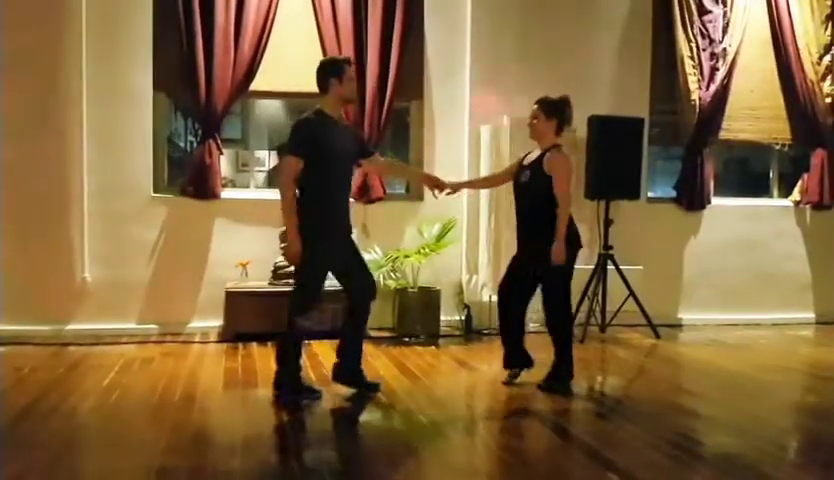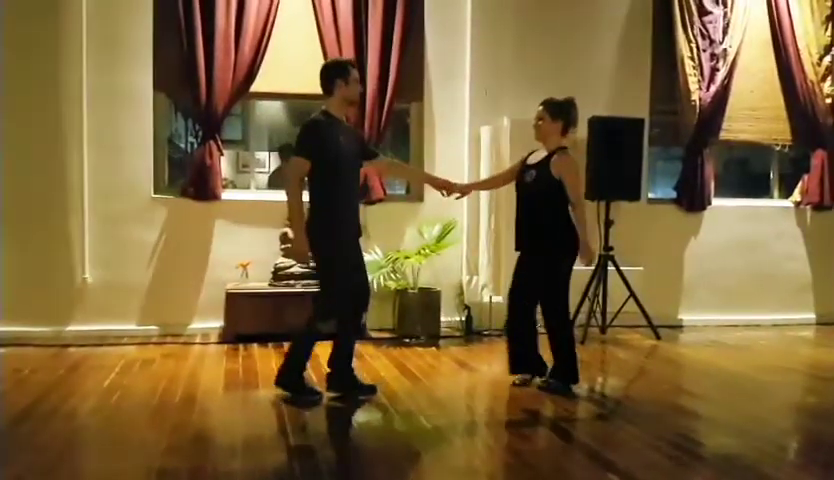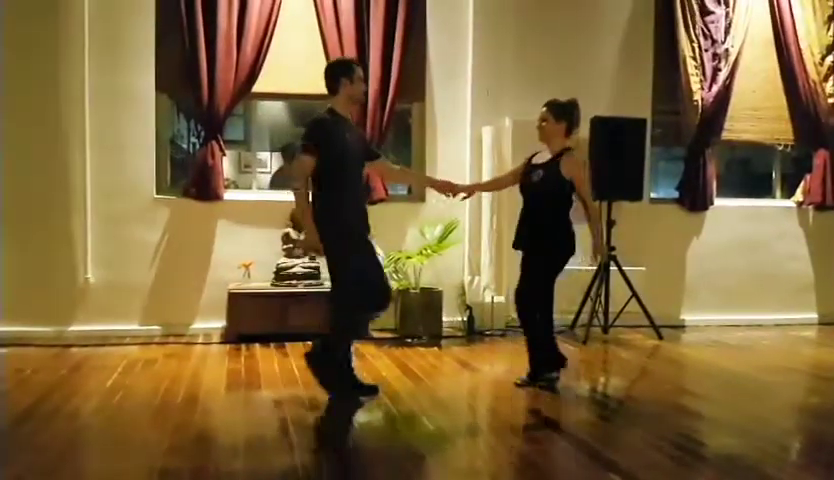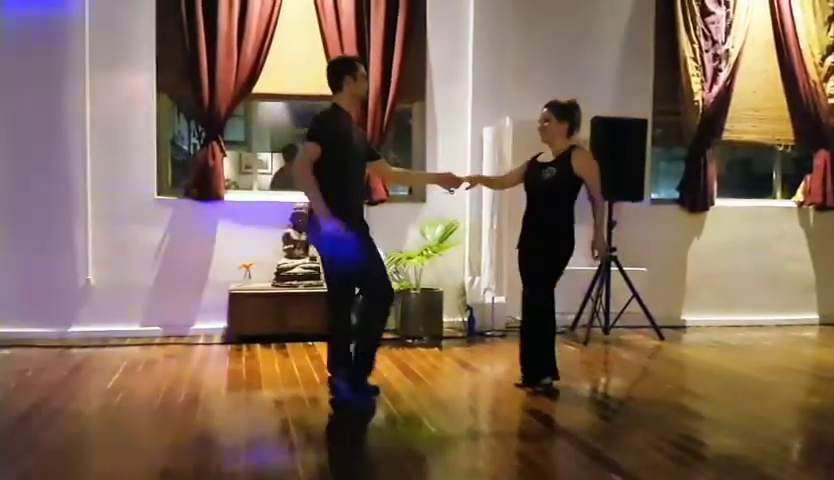
dt=0.2s
person 1, frame 1
left shoulder: (347, 132)
right shoulder: (308, 126)
left elbow: (381, 164)
right elbow: (287, 180)
left wrist: (424, 177)
right wrist: (292, 234)
left hip: (337, 232)
right hip: (313, 233)
left knee: (363, 290)
right knee: (304, 304)
left ankle: (348, 367)
right ankle: (286, 381)
person 1, frame 2
left shoulder: (351, 134)
right shoulder: (316, 127)
left elbow: (387, 166)
right elbow: (293, 181)
left wrist: (432, 180)
right wrist: (299, 235)
left hip: (345, 233)
right hip: (327, 233)
left knee: (355, 301)
right knee: (332, 307)
left ankle: (340, 373)
right ankle: (292, 374)
person 1, frame 3
left shoulder: (353, 133)
right shoulder: (322, 126)
left elbow: (389, 171)
right elbow: (299, 177)
left wrist: (434, 183)
right wrist: (309, 229)
left hip: (349, 230)
right hip: (337, 232)
left knee: (347, 301)
right knee: (376, 295)
left ankle: (339, 373)
right ankle: (323, 356)
person 1, frame 4
left shoulder: (353, 130)
right shoulder: (328, 120)
left elbow: (388, 173)
right elbow: (301, 166)
left wrist: (435, 178)
right wrist: (325, 216)
left hip: (345, 227)
right hip: (338, 228)
left knee: (342, 301)
right knee: (380, 295)
left ankle: (345, 378)
right ankle: (352, 377)
person 2, frame 1
left shoulder: (556, 158)
right shoulder: (530, 157)
left elbow: (563, 203)
right elbow: (498, 178)
left wrist: (560, 243)
right wrist: (463, 184)
left hip: (554, 244)
right hip: (532, 244)
left knee: (556, 307)
right knee: (509, 296)
left ankle: (561, 376)
right ankle: (518, 359)
person 2, frame 2
left shoulder: (562, 160)
right shoulder: (532, 157)
left elbow: (576, 203)
right elbow: (502, 178)
left wrist: (585, 242)
right wrist: (470, 187)
left hip: (557, 244)
right hip: (533, 244)
left knee: (554, 308)
right knee: (519, 303)
left ankle: (564, 375)
right ankle: (531, 366)
person 2, frame 3
left shoulder: (570, 160)
right shoulder: (534, 159)
left elbow: (587, 201)
right elbow: (503, 182)
left wrist: (597, 238)
right wrist: (476, 187)
left hip: (556, 242)
right hip: (533, 241)
left knee: (528, 299)
right knee: (536, 303)
left ankle: (550, 362)
right ankle: (542, 368)
person 2, frame 4
left shoulder: (578, 156)
right shoulder: (535, 161)
left elbow: (597, 197)
right elbow: (502, 181)
left wrist: (599, 232)
right wrist: (479, 178)
left hip: (557, 241)
right hip: (530, 239)
left knee: (536, 303)
right knee: (537, 304)
left ankle: (542, 371)
right ankle: (538, 372)
